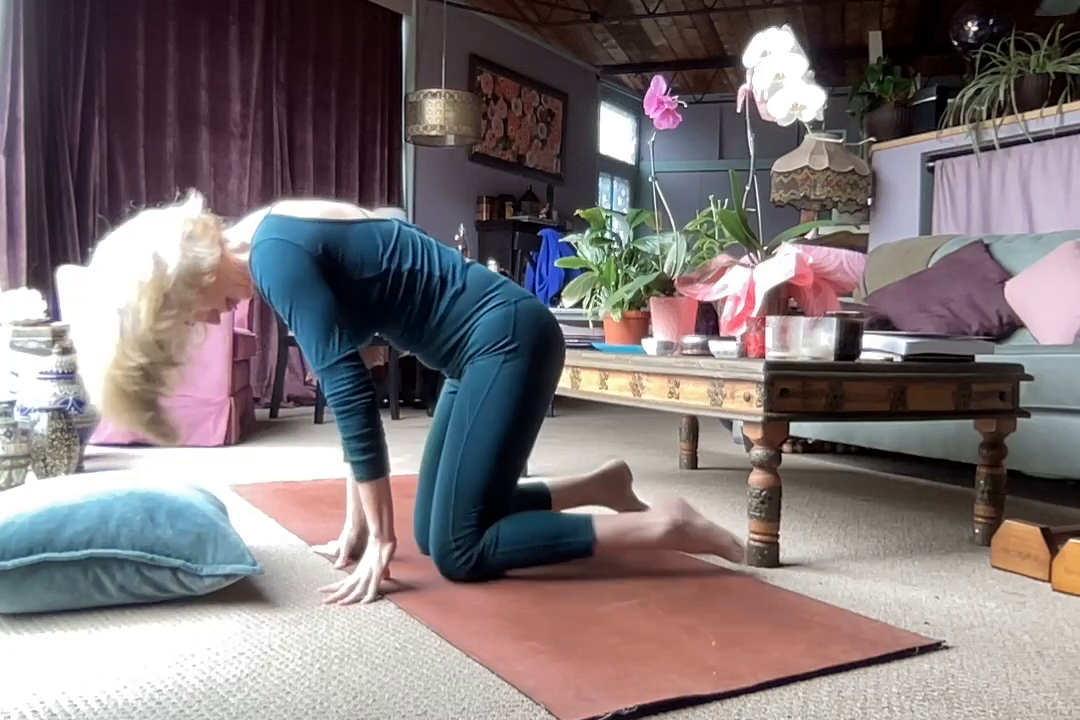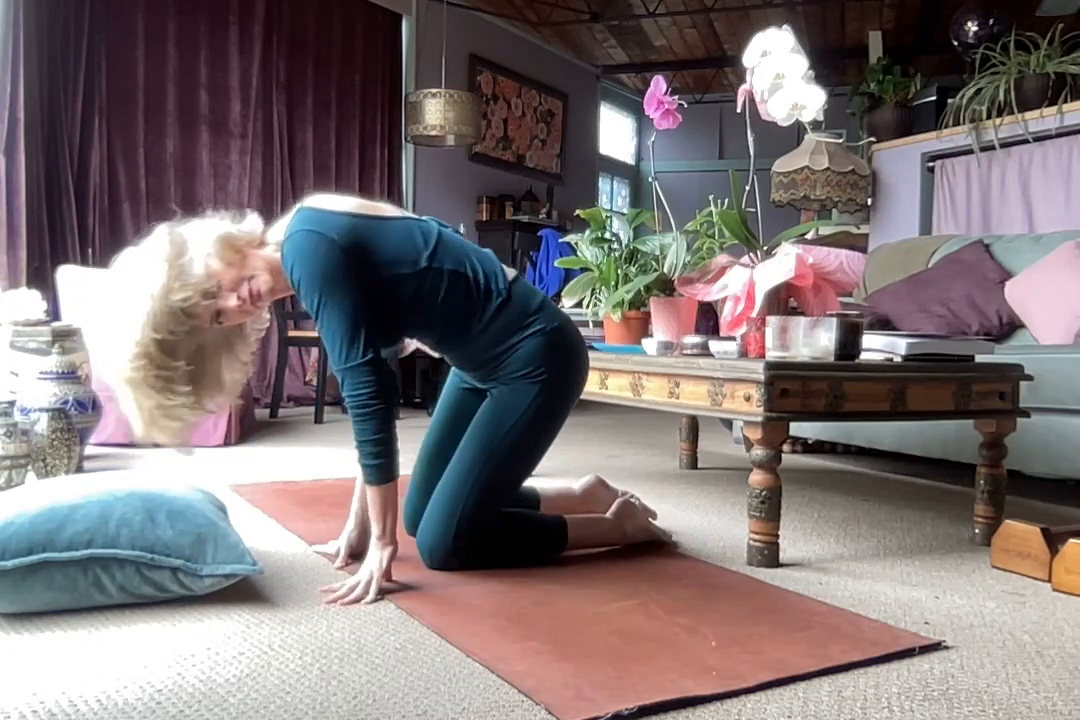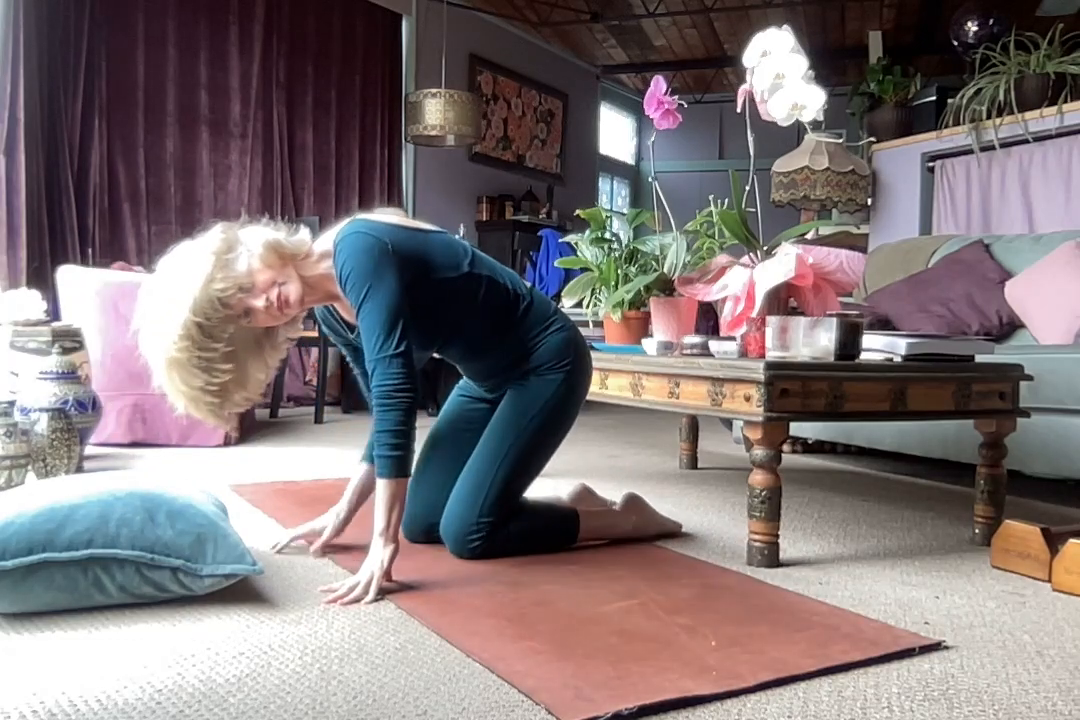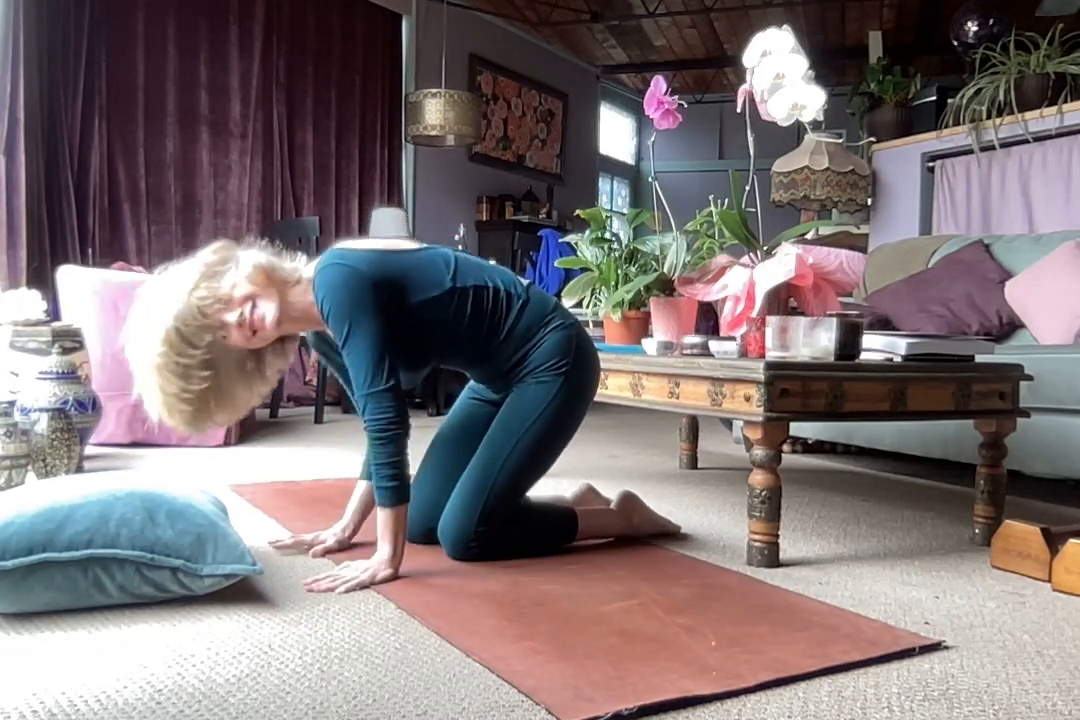
dt=0.7s
person 1, frame 1
left shoulder: (273, 254)
right shoulder: (282, 243)
left elbow: (349, 389)
right elbow: (349, 387)
left wrist: (379, 539)
right wrist: (358, 522)
left hip: (506, 339)
right hip: (485, 347)
left knee: (457, 551)
right knee: (438, 528)
left ankle: (663, 525)
right ankle: (598, 486)
person 1, frame 2
left shoulder: (309, 246)
right shoulder: (306, 271)
left elbow: (367, 392)
right elbow: (371, 393)
left wrist: (380, 542)
right wrist: (362, 521)
left hip: (534, 356)
right hip: (484, 362)
left knee: (443, 544)
right knee: (423, 513)
left ankle: (620, 526)
right ankle: (584, 498)
person 1, frame 3
left shoulder: (358, 251)
right shoulder: (330, 313)
left elbow: (394, 392)
right elbow: (388, 405)
left wrist: (383, 543)
right wrist: (343, 511)
left hip: (546, 362)
right hip: (488, 377)
left knee: (468, 532)
right knee: (421, 522)
left ankle: (625, 518)
right ankle: (576, 503)
person 1, frame 4
left shoulder: (336, 279)
right shoulder: (321, 338)
left elbow: (384, 420)
right elbow: (382, 426)
left wrist: (386, 558)
right wrist: (347, 526)
left hip: (550, 359)
right hip: (500, 374)
left knee: (464, 535)
right knee: (421, 522)
left ankle: (622, 517)
right ankle: (577, 501)
